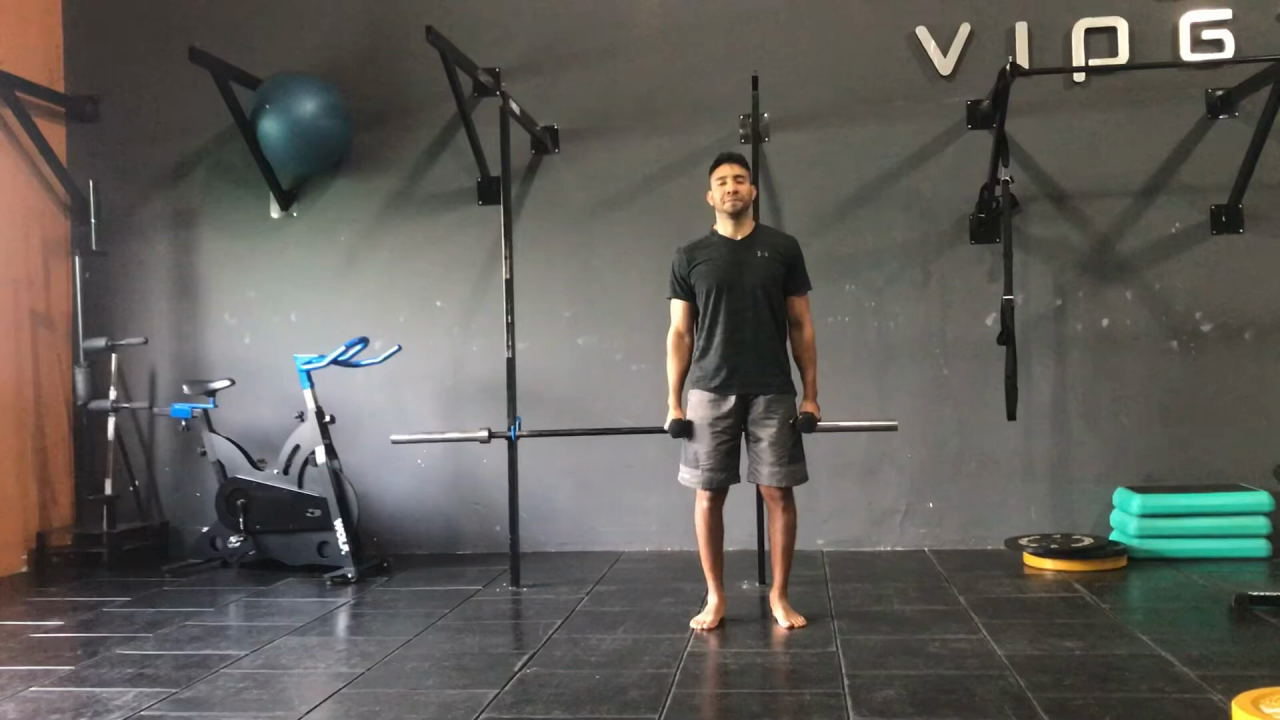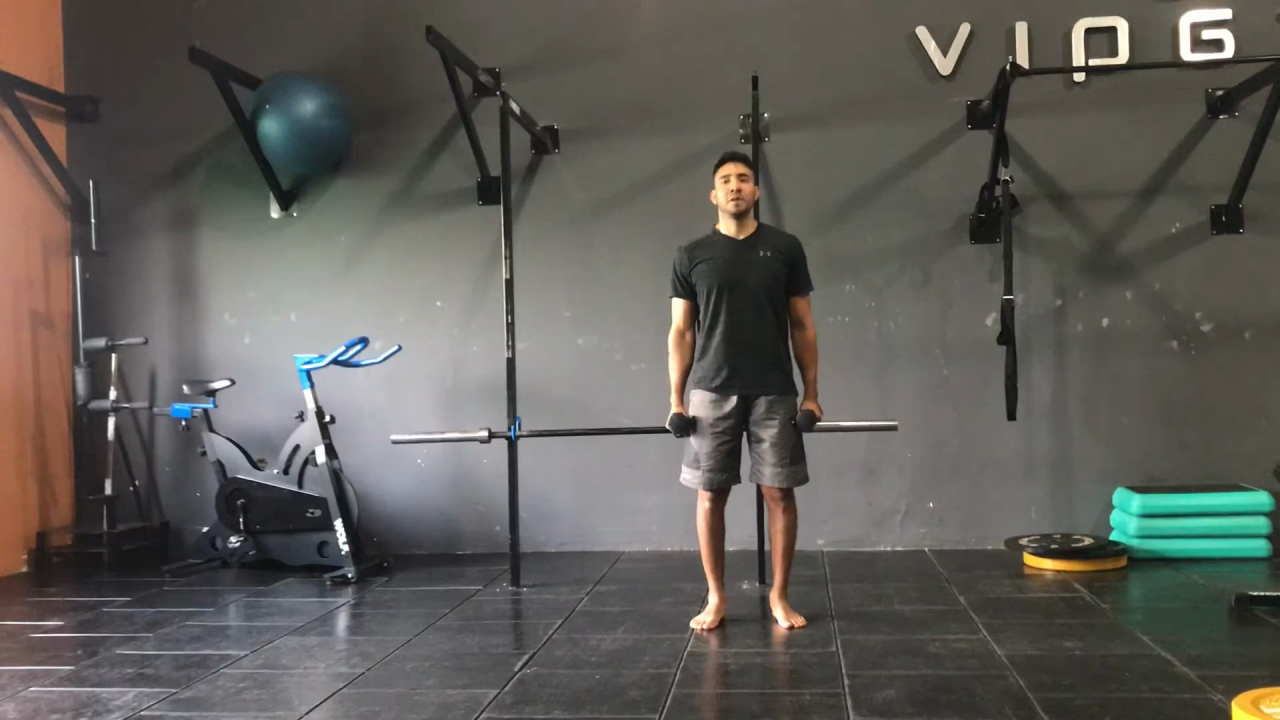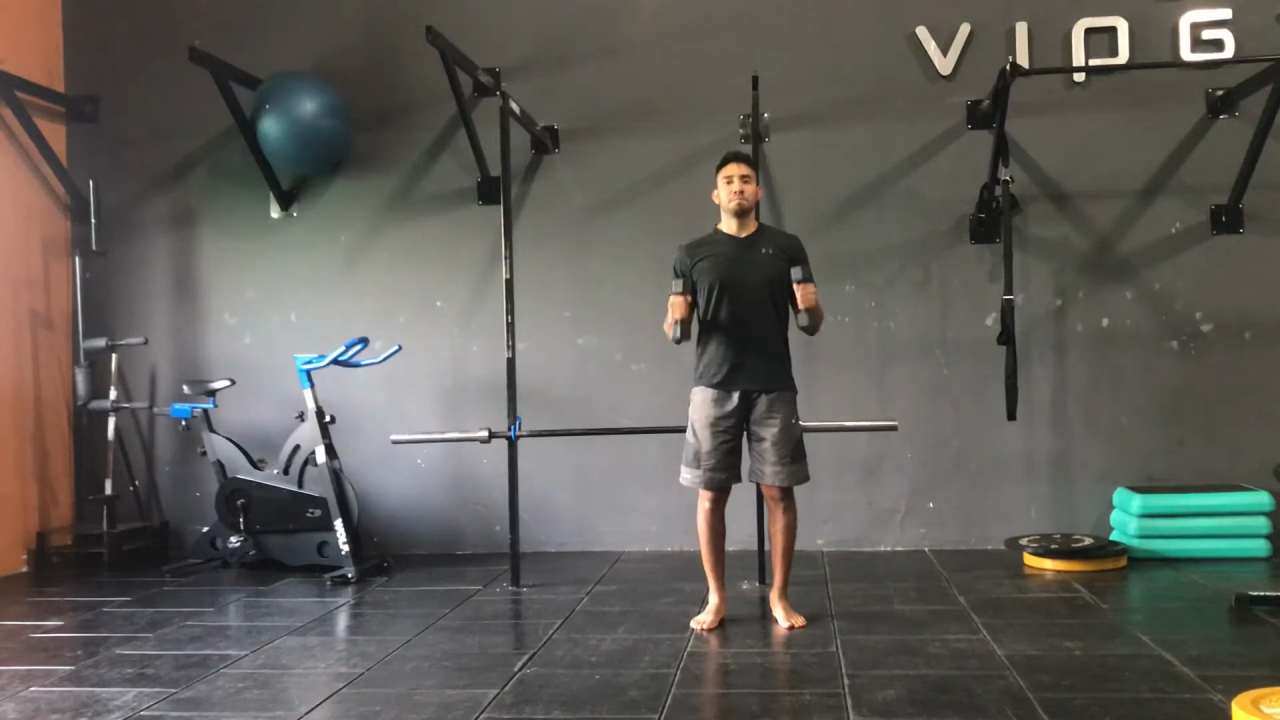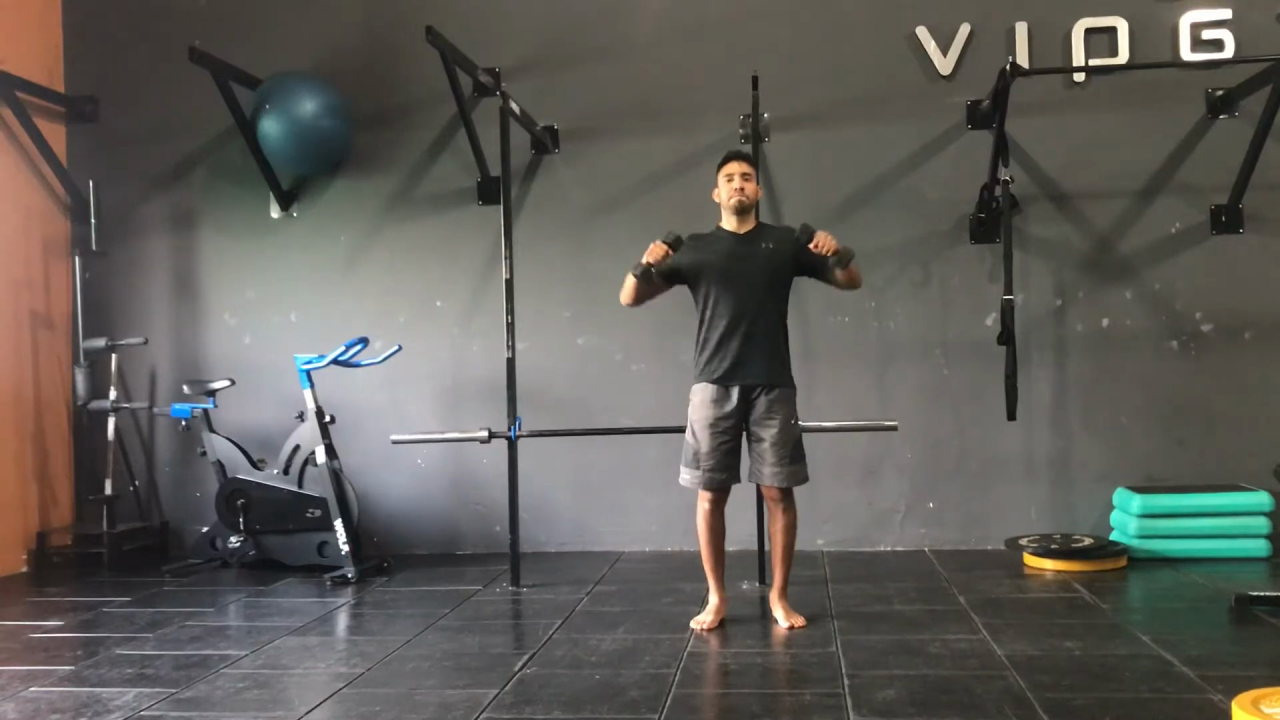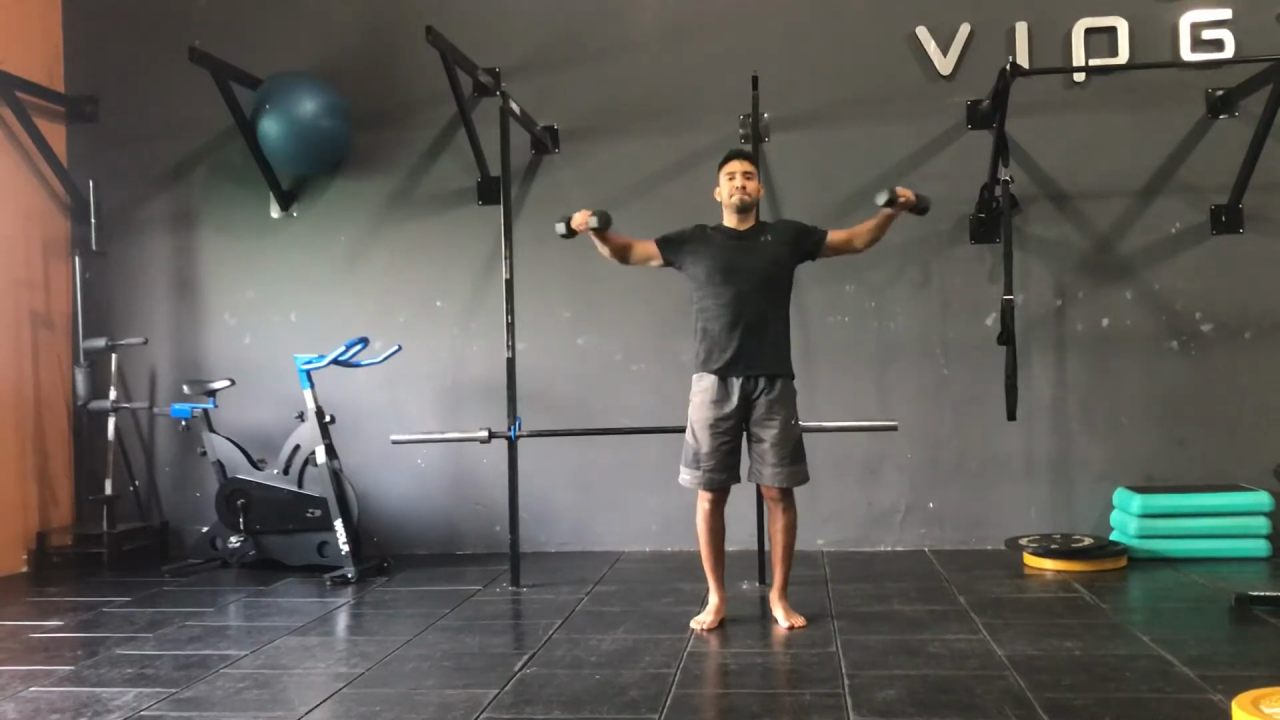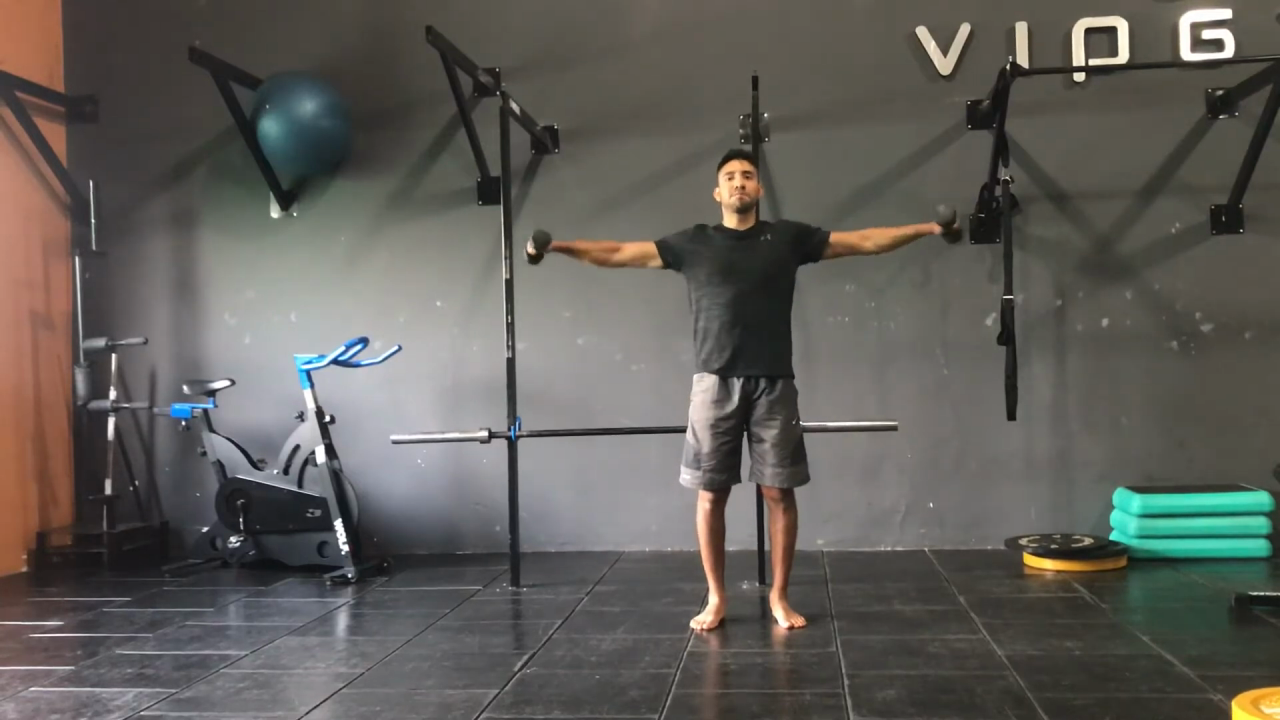
dt=0.7s
person 1, frame 1
left shoulder: (783, 248)
right shoulder: (690, 257)
left elbow: (800, 326)
right elbow: (680, 332)
left wrist: (811, 393)
right wrist: (674, 401)
left hip: (772, 393)
right hip: (710, 392)
left knee: (779, 493)
right knee: (709, 495)
left ankle: (779, 595)
right ankle: (715, 597)
person 1, frame 2
left shoulder: (785, 248)
right shoulder: (692, 256)
left elbow: (802, 325)
right elbow: (681, 331)
left wrist: (810, 393)
right wrist: (676, 399)
left hip: (774, 393)
right hip: (712, 393)
left knee: (780, 493)
right knee: (710, 495)
left ankle: (779, 595)
right ankle: (716, 597)
person 1, frame 3
left shoulder: (786, 247)
right shoulder: (693, 253)
left elbow: (809, 319)
right elbow: (676, 324)
left wrist: (813, 306)
right wrist: (673, 318)
left hip: (774, 389)
right hip: (714, 388)
left knee: (780, 492)
right knee: (711, 494)
left ankle: (779, 595)
right ankle: (716, 597)
person 1, frame 4
left shoulder: (785, 242)
right shoulder: (692, 248)
left elbow: (851, 280)
right elbow: (630, 297)
left wrist: (836, 255)
right wrist: (645, 269)
left hip: (772, 386)
right hip: (714, 385)
left knee: (779, 492)
right knee: (710, 494)
left ankle: (779, 595)
right ankle: (716, 598)
person 1, frame 5
left shoulder: (786, 236)
right shoulder: (694, 241)
left elbow: (856, 240)
right elbow: (624, 252)
left wrist: (889, 212)
right wrist: (594, 230)
left hip: (772, 383)
right hip: (714, 382)
left knee: (779, 492)
right knee: (710, 493)
left ankle: (779, 595)
right ankle: (716, 598)
person 1, frame 6
left shoulder: (787, 236)
right shoulder: (692, 242)
left elbow: (862, 241)
right elbow: (621, 253)
left wrist: (925, 229)
right wrist: (559, 246)
left hip: (773, 383)
right hip: (715, 383)
left knee: (780, 492)
right knee: (711, 494)
left ankle: (780, 596)
right ankle: (716, 598)
